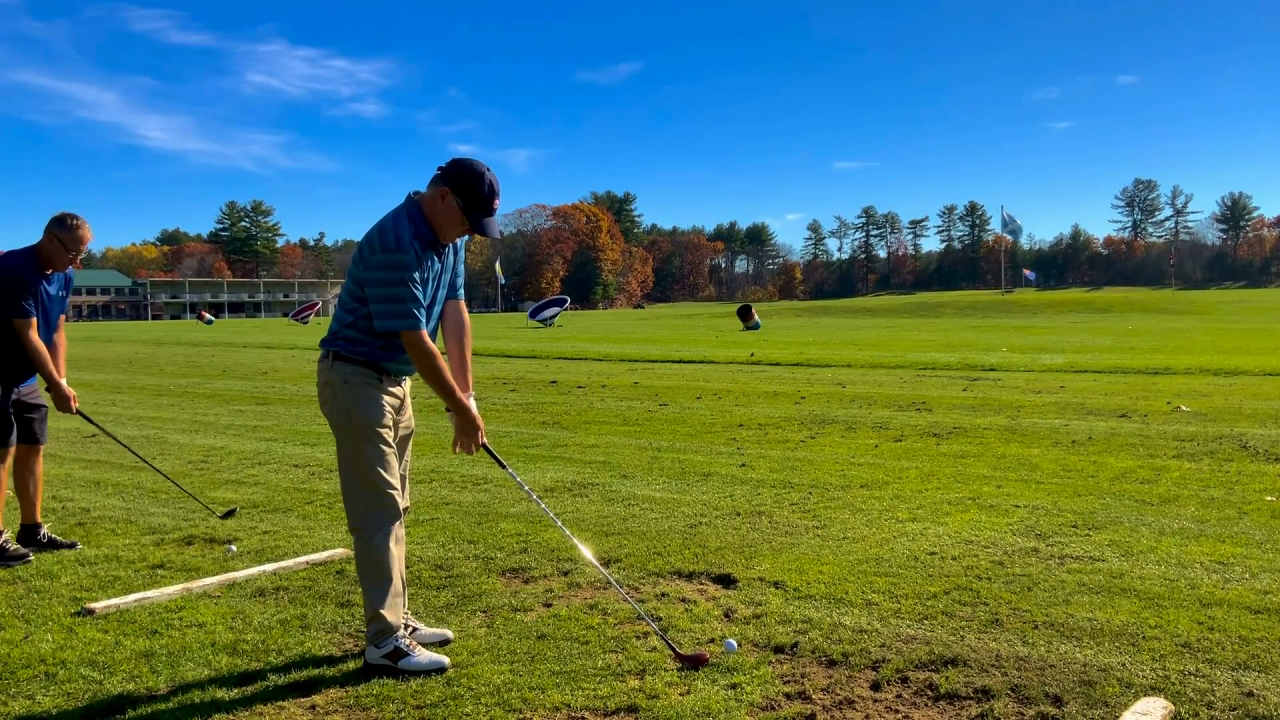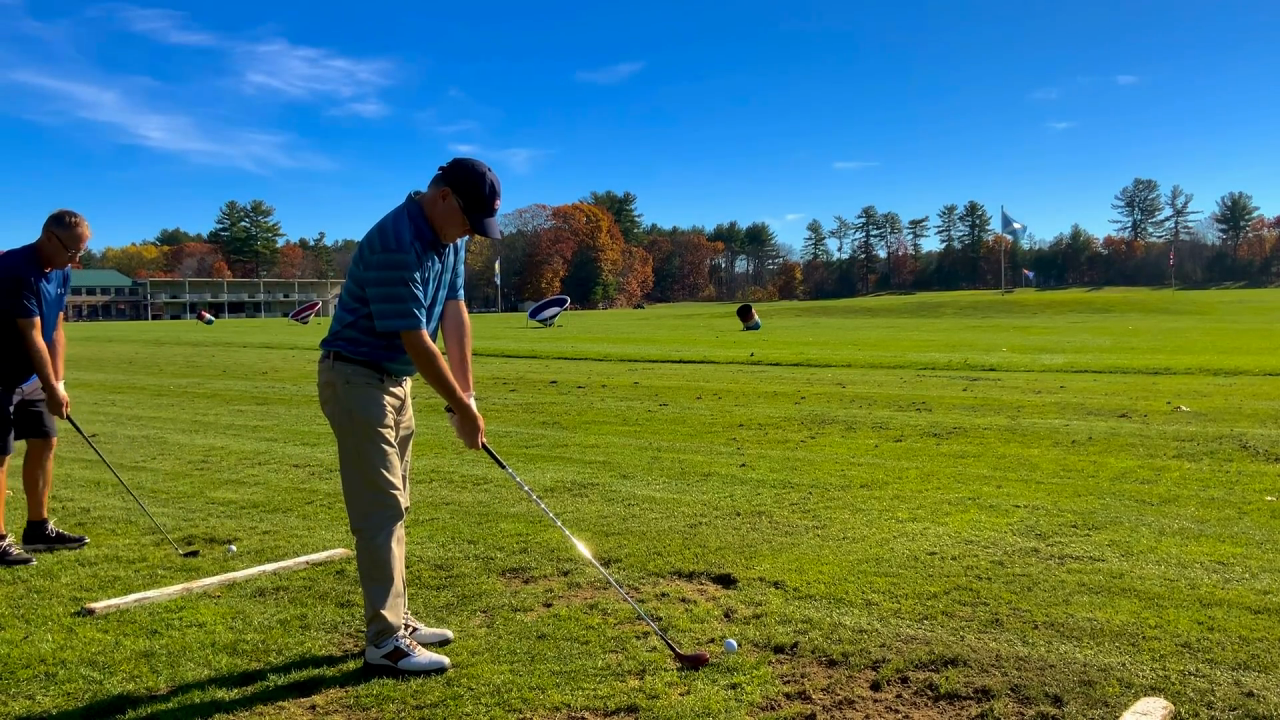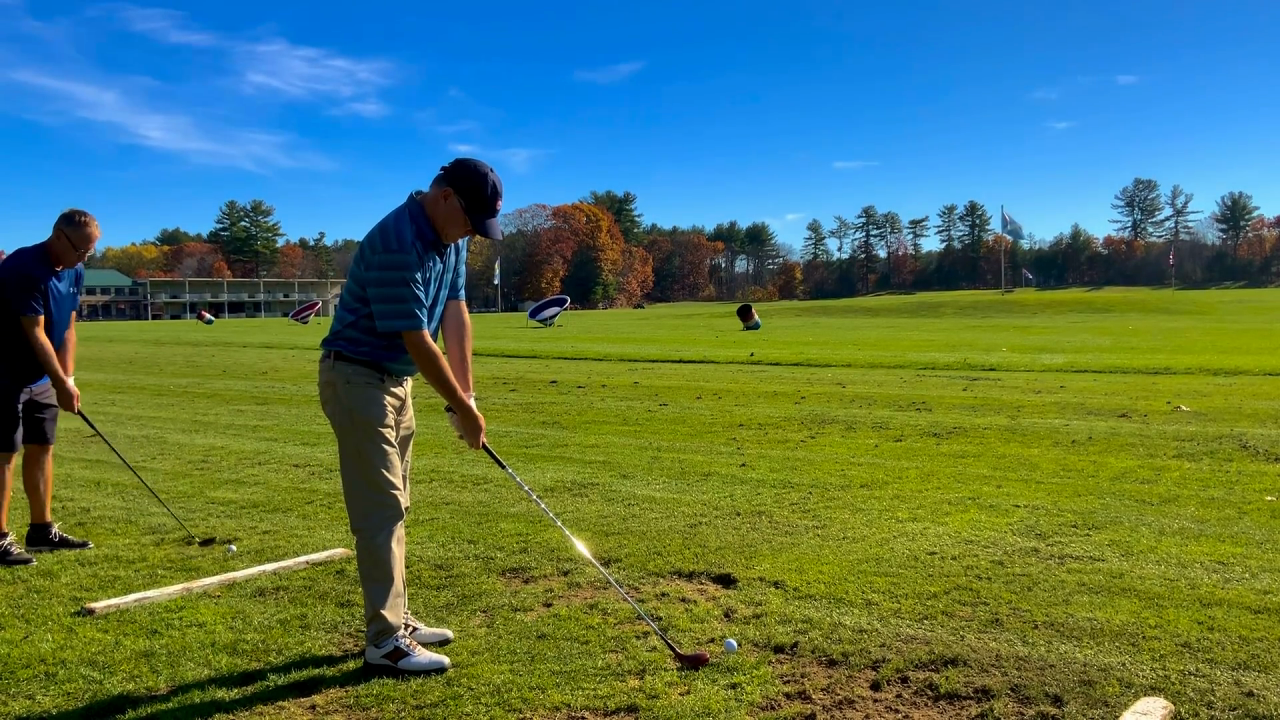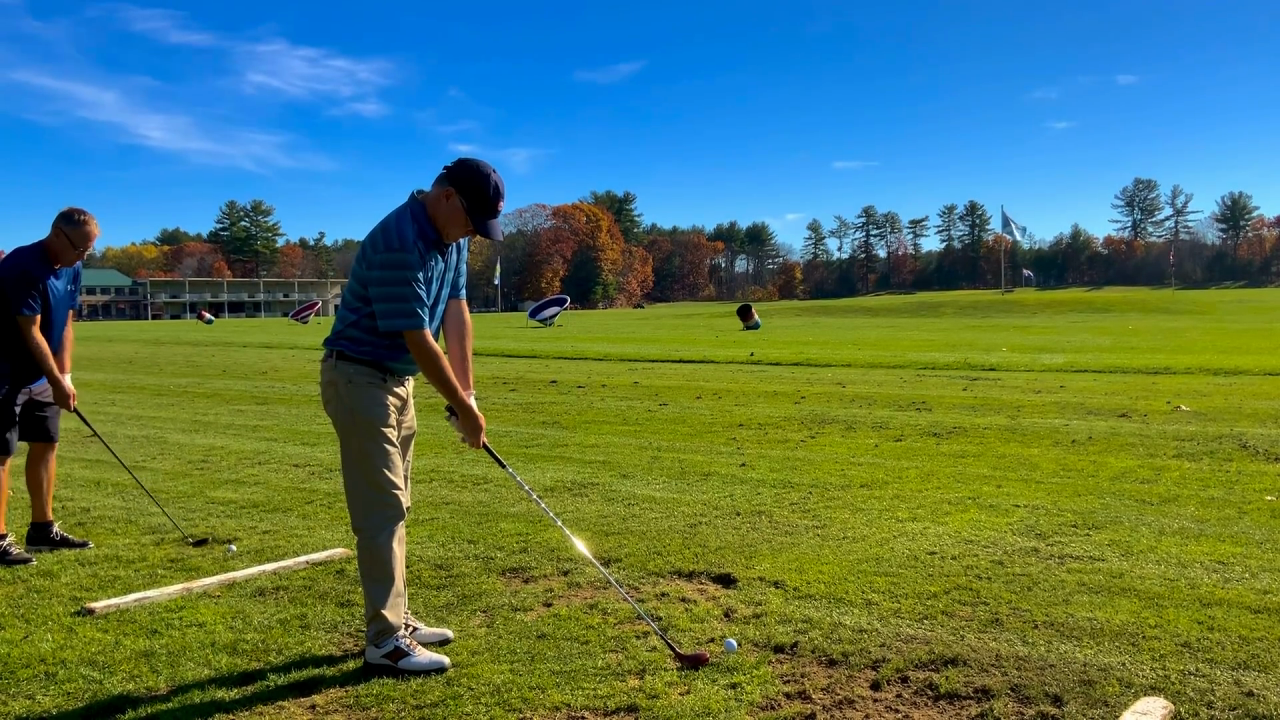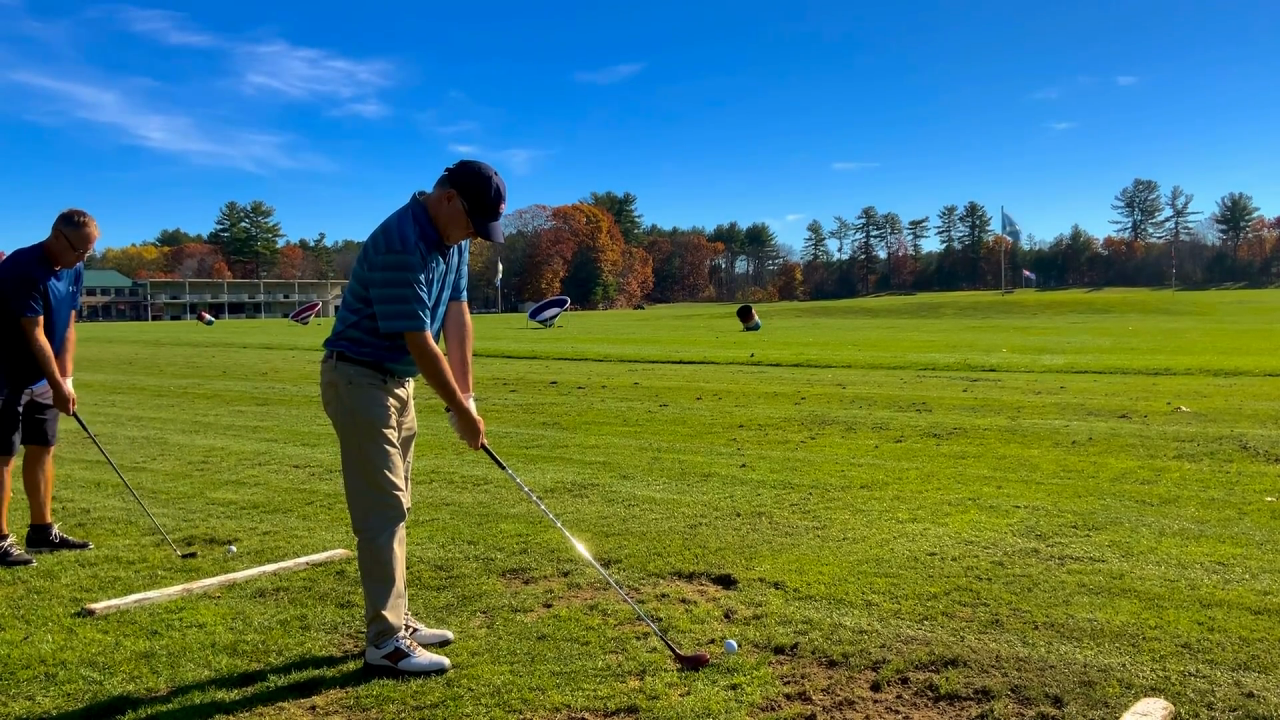
dt=0.3s
person 1, frame 1
left shoulder: (448, 237)
right shoulder: (395, 245)
left elbow: (454, 311)
right elbow: (416, 341)
left wrist: (466, 394)
right wrist: (461, 410)
left hip: (394, 380)
right hip: (356, 380)
left knee: (393, 508)
right knee: (378, 510)
left ankle: (396, 619)
right ankle: (385, 640)
person 1, frame 2
left shoulder: (449, 237)
right shoulder: (395, 244)
left elbow: (454, 311)
right elbow: (417, 340)
left wrist: (467, 394)
right wrist: (463, 408)
left hip: (395, 380)
right hip: (357, 379)
left knee: (394, 507)
right knee: (380, 510)
left ankle: (397, 619)
right ankle: (385, 640)
person 1, frame 3
left shoulder: (450, 237)
right shoulder: (397, 244)
left elbow: (455, 312)
right elbow: (418, 341)
left wrist: (467, 394)
right wrist: (463, 409)
left hip: (394, 380)
right hip: (357, 380)
left knee: (393, 507)
right knee: (380, 510)
left ankle: (396, 619)
right ankle: (385, 640)
person 1, frame 4
left shoulder: (451, 236)
right shoulder: (398, 244)
left elbow: (455, 310)
right elbow: (419, 340)
left wrist: (467, 393)
right wrist: (464, 409)
left hip: (396, 379)
right hip: (359, 379)
left knee: (394, 507)
right knee: (381, 509)
left ankle: (397, 619)
right ankle: (385, 640)
person 1, frame 5
left shoulder: (452, 238)
right shoulder: (401, 245)
left elbow: (456, 313)
right elbow: (419, 342)
left wrist: (466, 394)
right wrist: (462, 413)
left hip: (395, 380)
right hip: (359, 380)
left knee: (394, 507)
right knee: (381, 511)
left ankle: (395, 619)
right ankle: (385, 641)
person 2, frame 1
left shoulder: (63, 276)
left elbow: (56, 332)
left wrist: (61, 382)
right wrist: (57, 386)
left knee: (32, 448)
left ankle: (32, 530)
person 2, frame 2
left shoulder: (61, 274)
left elbow: (55, 330)
right elbow: (32, 336)
left wrist: (58, 383)
right wrist: (50, 389)
left knee: (44, 443)
left ankle: (38, 528)
person 2, frame 3
left shoulder: (74, 272)
left elbow: (67, 329)
right elbow: (35, 333)
left wrist: (68, 379)
right wrist: (61, 383)
left hip: (39, 375)
left knee: (41, 448)
left ankle: (42, 530)
person 2, frame 4
left shoulder: (72, 271)
right elbow: (31, 333)
left wrist: (64, 377)
right wrist: (57, 382)
left hip: (37, 375)
left knee: (45, 445)
left ankle: (42, 530)
person 2, frame 5
left shoulder: (73, 272)
left elbow: (67, 328)
right elbow: (35, 335)
left wrist: (66, 381)
right wrist: (58, 385)
left hip: (38, 377)
left knee: (42, 449)
left ankle: (42, 531)
